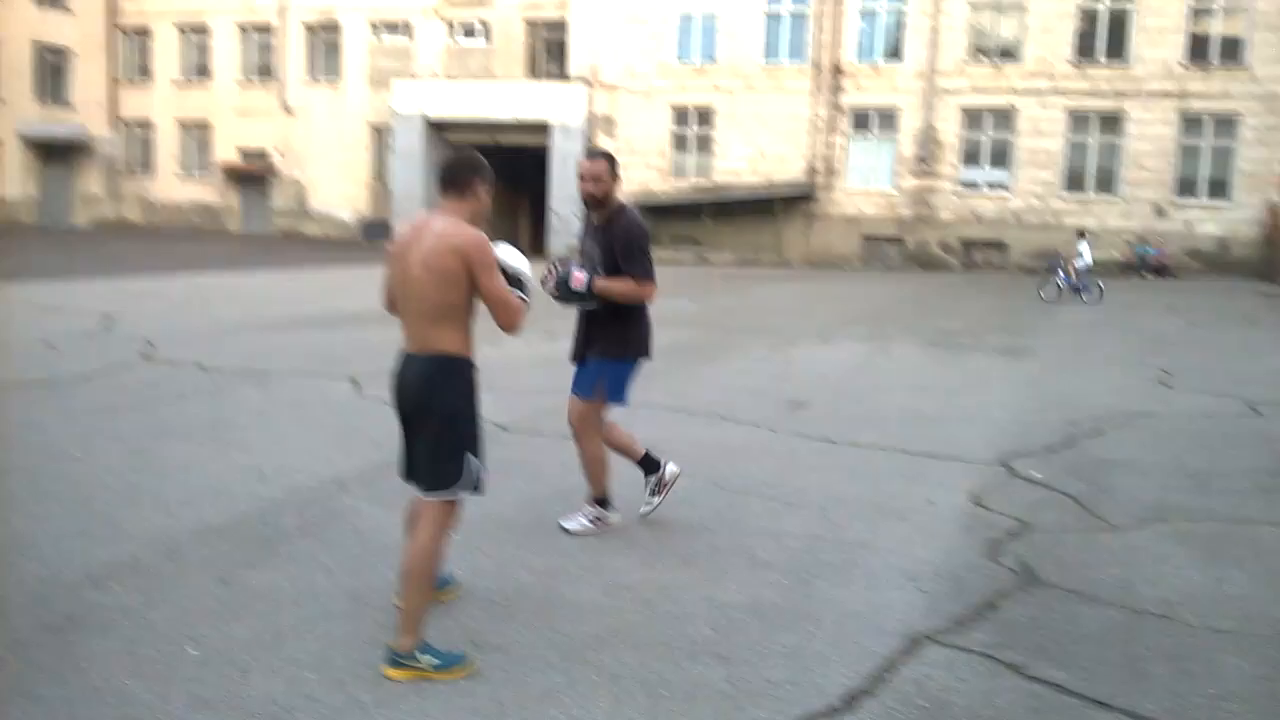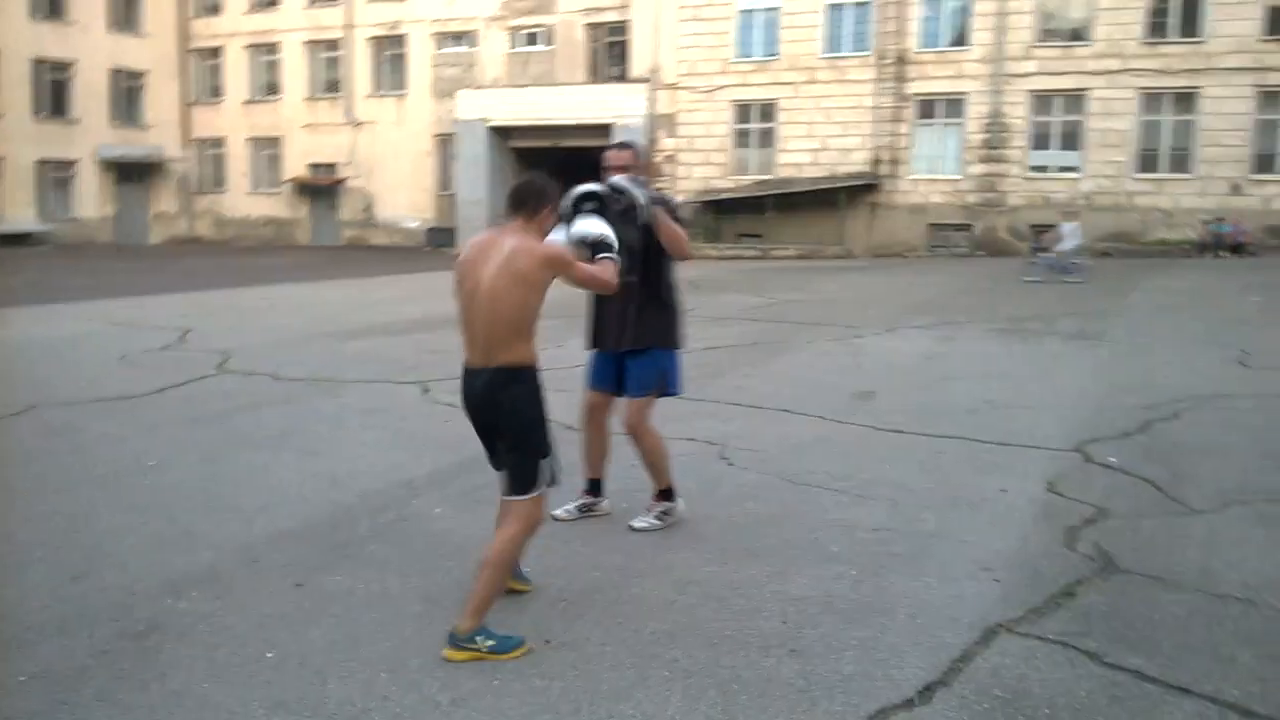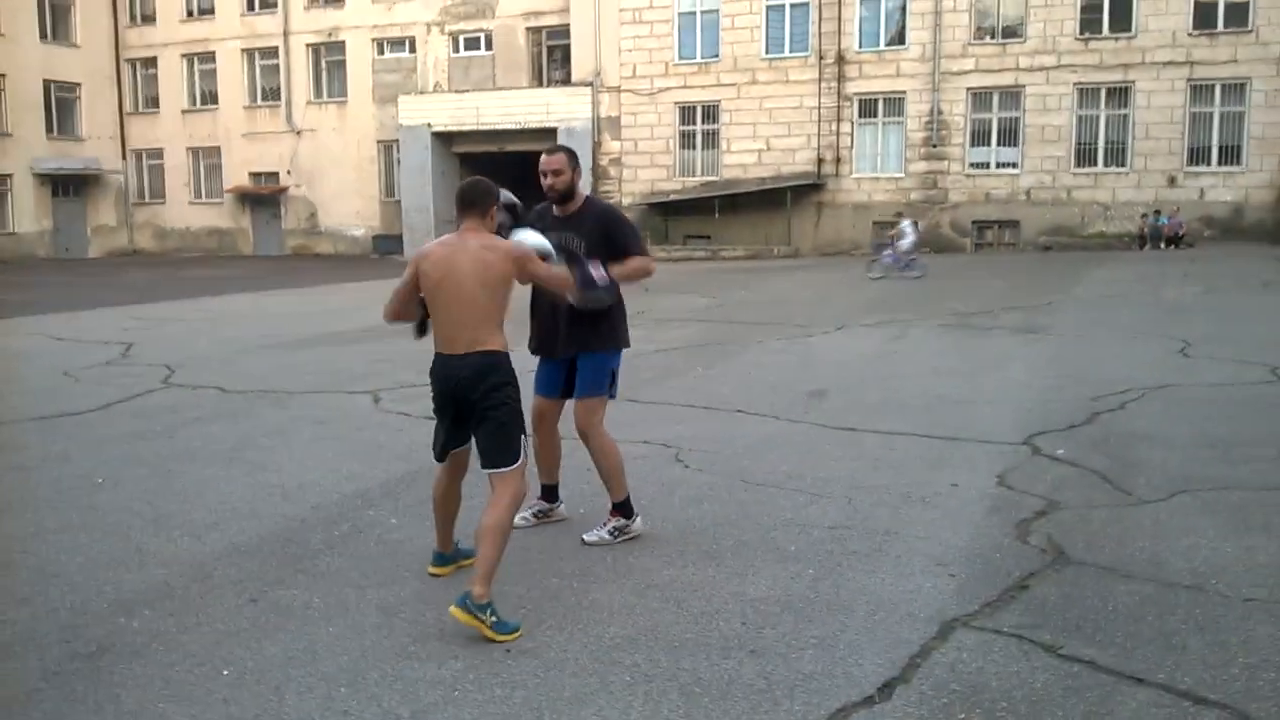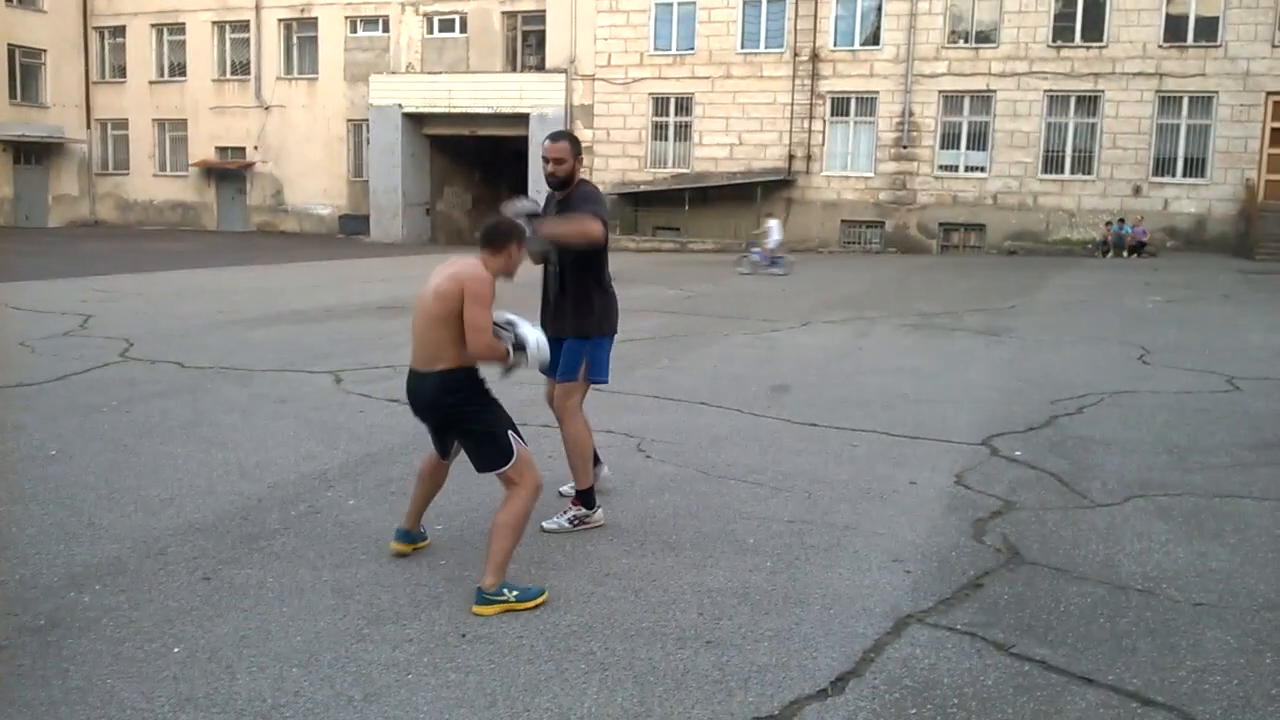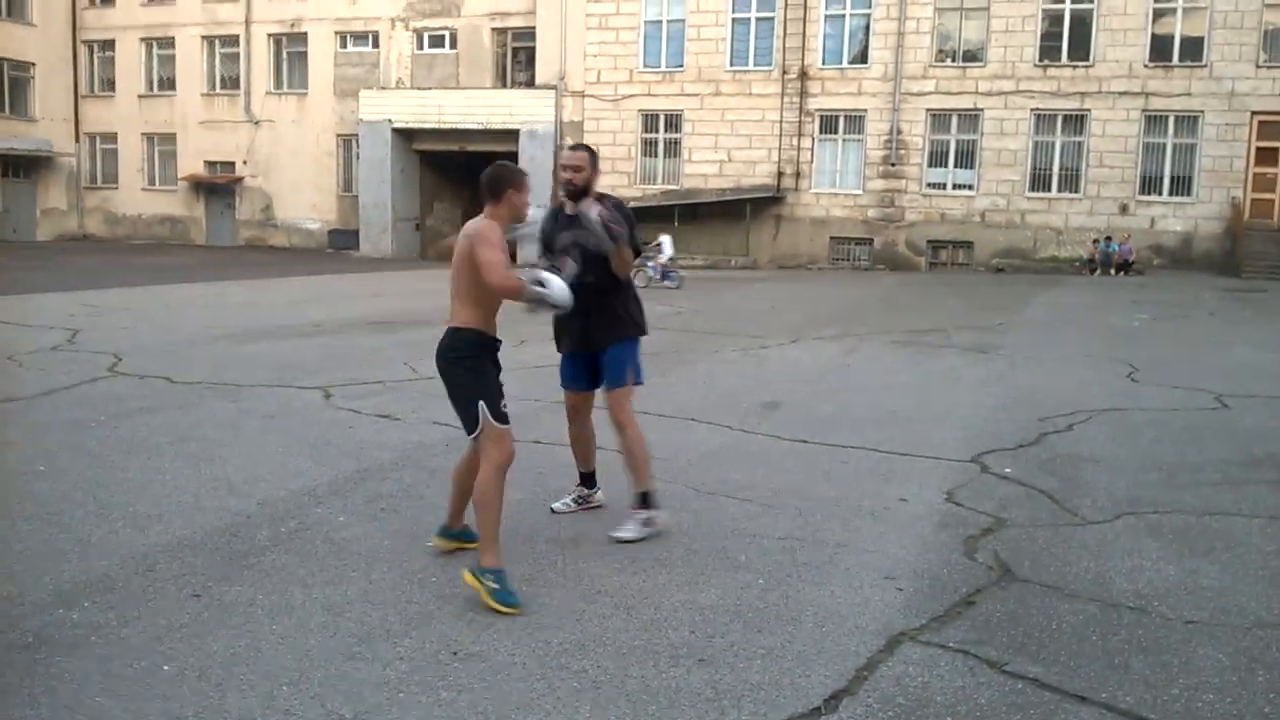
dt=0.4s
person 1, frame 1
left shoulder: (405, 235)
right shoulder: (471, 241)
right elbow: (510, 321)
right wrist: (519, 286)
left hip: (410, 370)
right hip: (446, 377)
left knee: (430, 491)
right knee: (438, 510)
left ankle: (416, 583)
right ankle: (406, 648)
person 1, frame 2
left shoulder: (470, 249)
right shoulder: (542, 254)
right elbow: (608, 281)
right wrist: (606, 252)
left hip: (474, 383)
right hip: (511, 387)
left knee: (521, 477)
right knee: (524, 516)
left ankle: (506, 569)
right ankle: (467, 630)
person 1, frame 3
left shoulder: (428, 253)
right shoulder: (508, 250)
left elbow: (393, 312)
right elbow: (563, 285)
right wrist: (541, 262)
left hip: (446, 370)
right hip: (491, 373)
left knee: (452, 462)
right knee: (509, 488)
left ankle: (445, 551)
right ankle: (477, 597)
person 1, frame 4
left shoulder: (449, 267)
right shoulder: (480, 280)
right elbow: (480, 347)
right wrist: (512, 354)
left hip: (421, 386)
right hip: (458, 388)
left knee: (444, 451)
right knee: (525, 484)
left ankle: (408, 531)
right ankle: (491, 588)
person 1, frame 5
left shoulder: (480, 232)
right shoulder: (485, 231)
right elbow: (501, 283)
right wrist: (536, 291)
left hip: (469, 348)
right hip: (467, 351)
left knee: (485, 443)
right knee: (497, 450)
left ankle: (452, 528)
right ankle: (488, 566)
person 2, frame 1
left shoulder: (628, 227)
right shoulder: (592, 219)
left elbow: (644, 291)
left wrist: (590, 283)
right wrist: (567, 274)
left hip: (618, 341)
right hip: (594, 337)
left knee: (584, 421)
right knee: (586, 419)
left ankle: (600, 507)
right ankle: (656, 470)
person 2, frame 2
left shoulder: (655, 208)
left elbow: (682, 250)
left wrist: (646, 202)
left hip: (651, 333)
right hip: (610, 332)
left knee: (636, 419)
right knee: (593, 409)
left ankle: (667, 499)
right ankle: (593, 496)
person 2, frame 3
left shoulder: (603, 216)
right shoulder: (539, 217)
left elbow: (646, 263)
left wrist: (609, 274)
left hip: (597, 336)
right hip: (555, 337)
left knee: (588, 422)
right knee: (542, 415)
left ankle: (625, 515)
right ankle: (548, 501)
person 2, frame 4
left shoulder: (587, 197)
right shoulder: (554, 199)
left elbow: (592, 231)
left wrist: (537, 227)
right wrist: (529, 250)
left hip: (590, 319)
right hip: (562, 317)
left knee: (567, 405)
right knee: (557, 398)
left ankle: (586, 506)
right ankle: (593, 467)
person 2, frame 5
left shoulder: (612, 212)
right shoulder: (554, 216)
left elbow: (625, 269)
right elbow: (548, 265)
left wrist: (607, 239)
left hip: (617, 327)
right hip: (574, 328)
left knee: (620, 414)
right knee: (576, 409)
left ankle: (646, 507)
right ankle: (588, 488)
